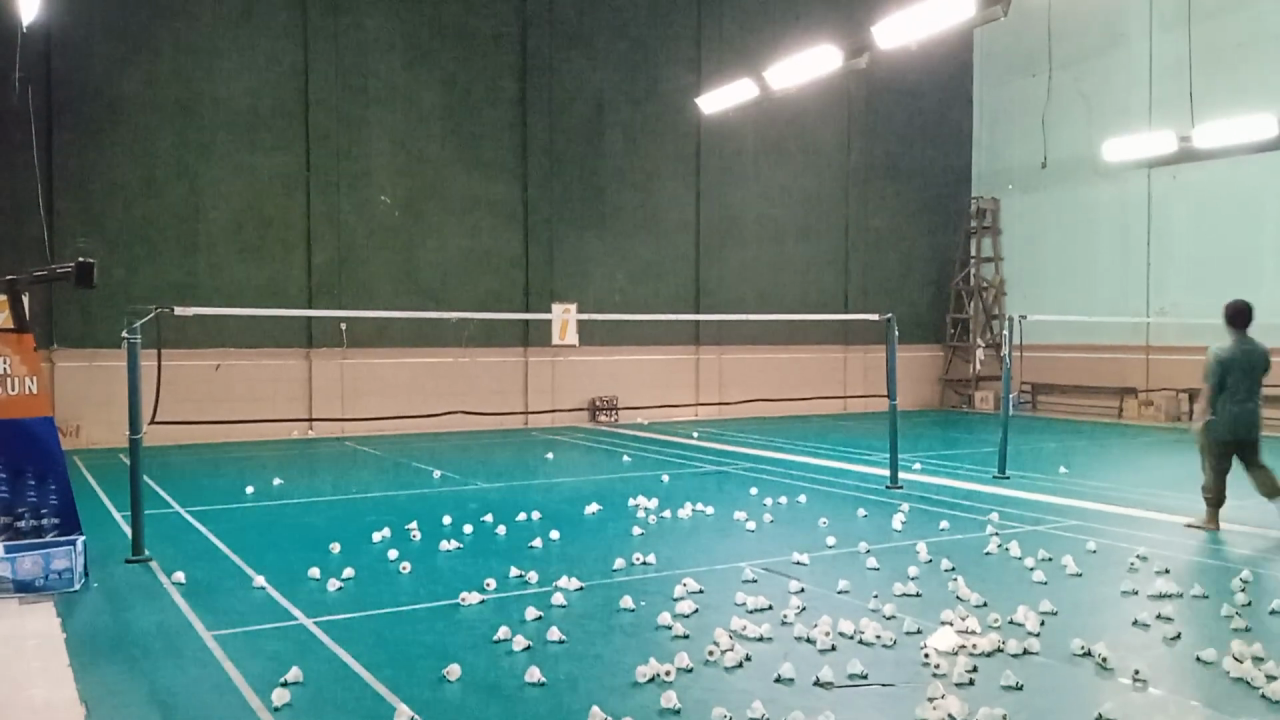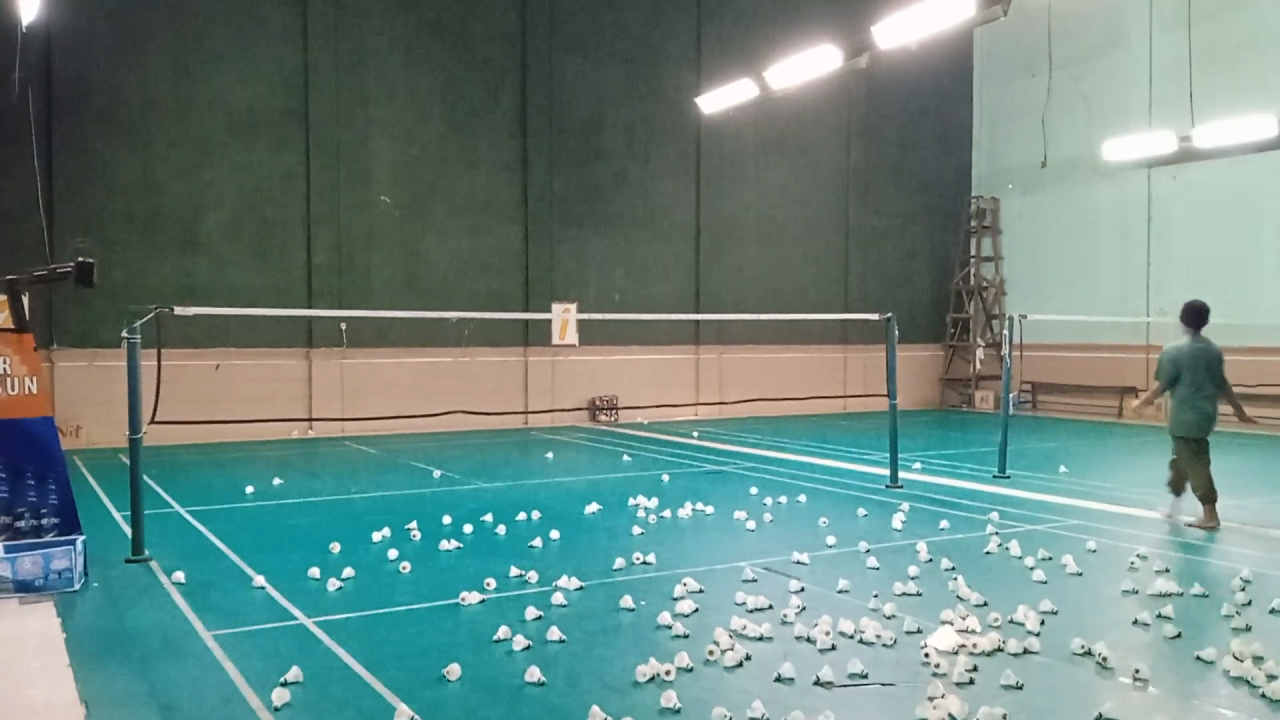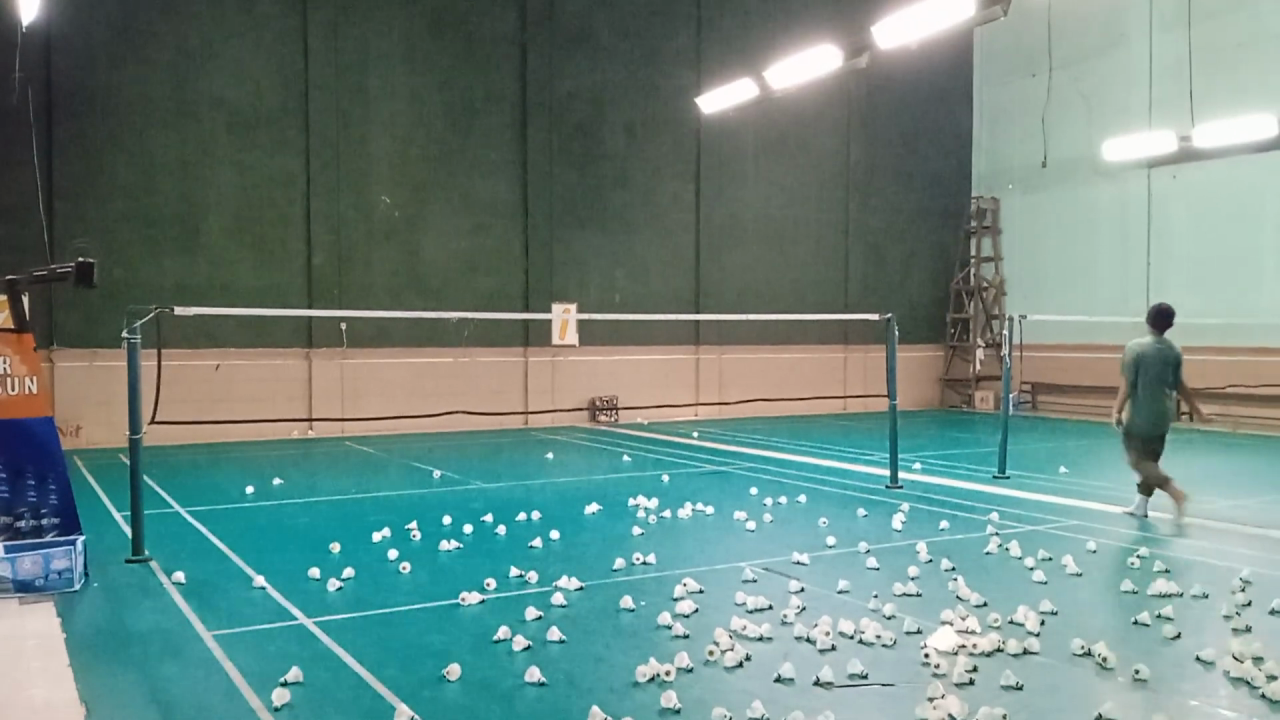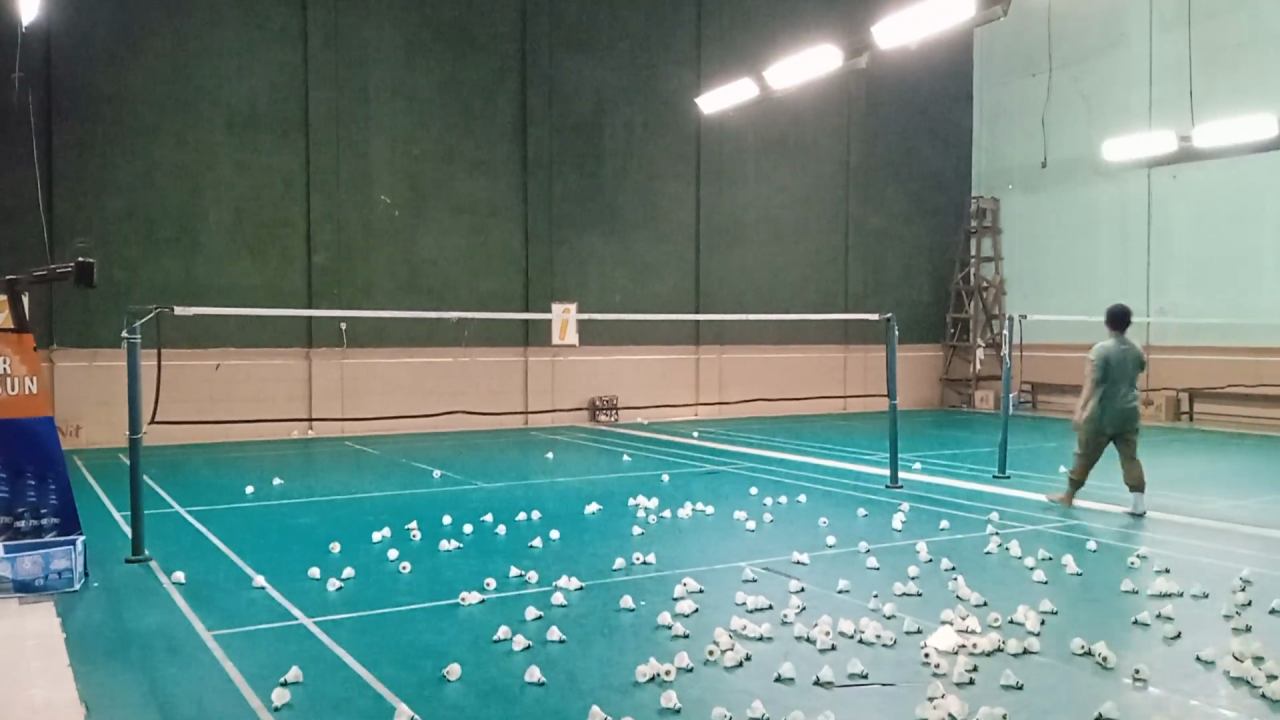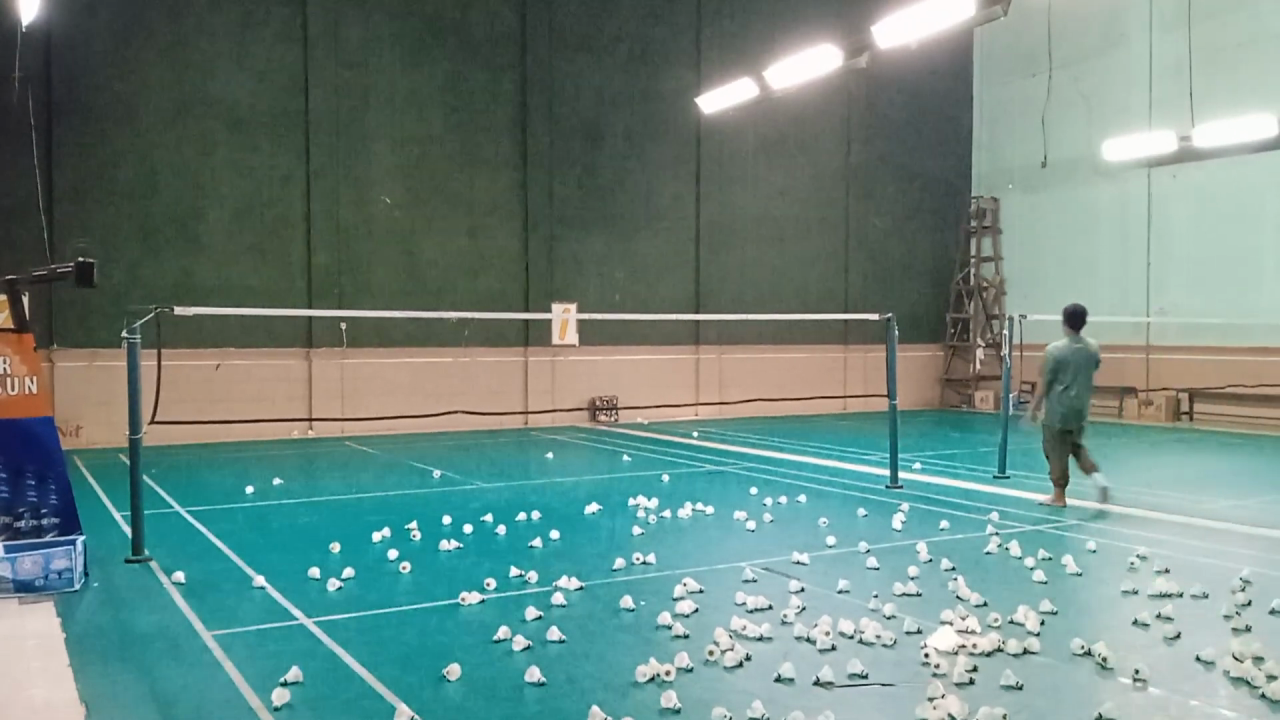
dt=0.3s
person 1, frame 1
left shoulder: (1219, 353)
left elbow: (1209, 389)
left wrist: (1202, 419)
left hip: (1221, 425)
right hip: (1250, 420)
left knee: (1215, 470)
right knee: (1255, 466)
left ankle: (1211, 517)
person 1, frame 2
left shoulder: (1173, 351)
right shoulder: (1214, 350)
left elbow: (1161, 386)
right elbow: (1222, 384)
left wrist: (1142, 402)
right wrist: (1239, 410)
left hip: (1186, 419)
right hip: (1206, 415)
left knee: (1195, 465)
right knee: (1180, 458)
left ankle: (1210, 514)
right ankle: (1174, 504)
person 1, frame 3
left shoulder: (1135, 348)
right shoulder: (1174, 351)
left elbow: (1127, 384)
right elbow: (1179, 385)
left wrist: (1117, 411)
right wrist: (1194, 408)
left hip: (1141, 416)
right hip: (1163, 414)
left knee: (1140, 460)
right knee: (1149, 459)
left ankle: (1175, 492)
right ankle: (1141, 505)
person 1, frame 4
left shoulder: (1101, 350)
right shoulder: (1136, 350)
left elbow: (1091, 383)
left wrist: (1080, 409)
left hip: (1104, 415)
right hip: (1129, 413)
left knee: (1085, 456)
right knee: (1130, 458)
left ankle: (1069, 495)
right ankle: (1138, 502)
person 1, frame 5
left shoulder: (1055, 350)
right shoulder: (1093, 348)
left elbow: (1044, 383)
right elbow: (1089, 376)
left wrist: (1034, 407)
left hip: (1058, 411)
right hip: (1080, 409)
left knee: (1056, 452)
right knee: (1076, 448)
left ankle: (1059, 495)
right ankle: (1098, 478)
